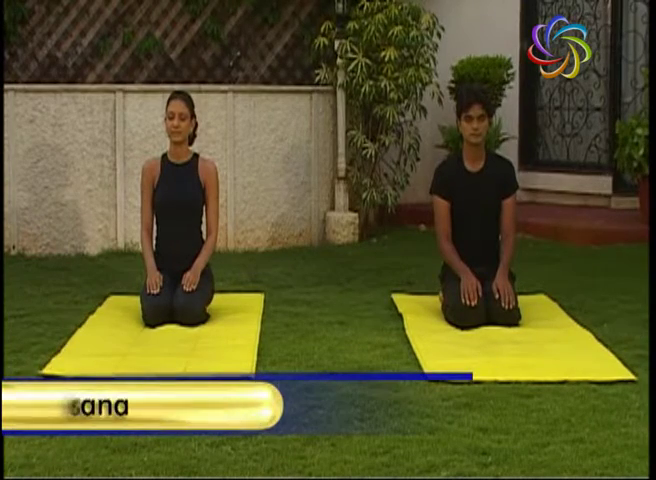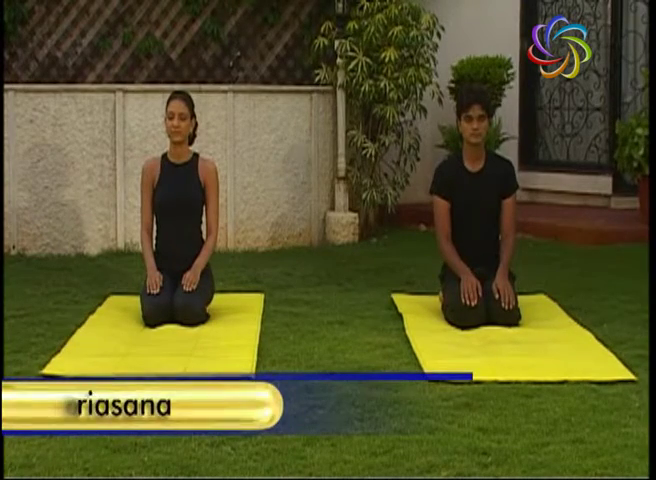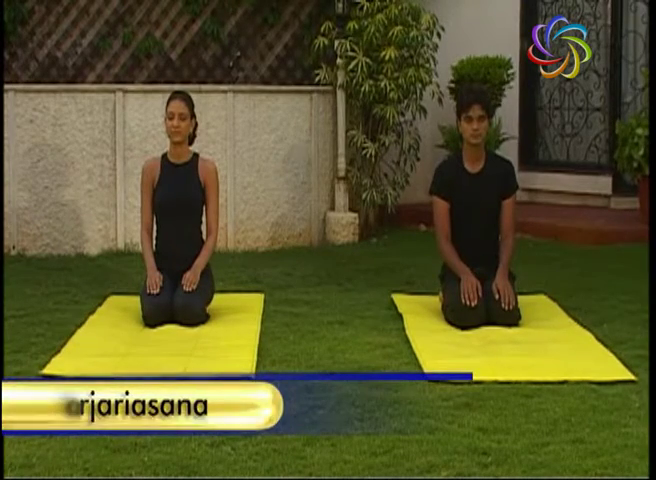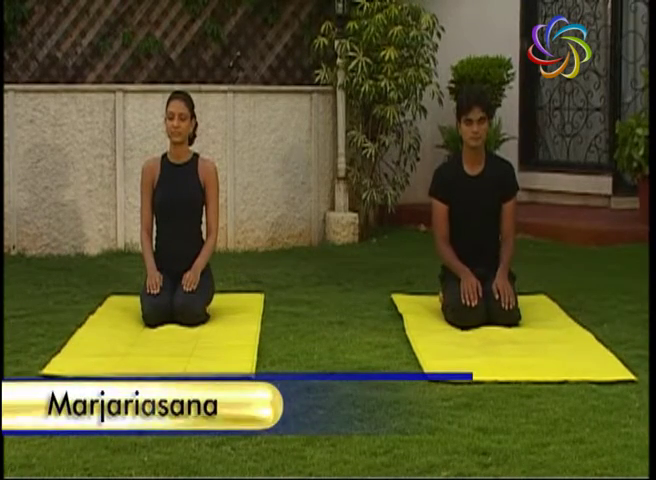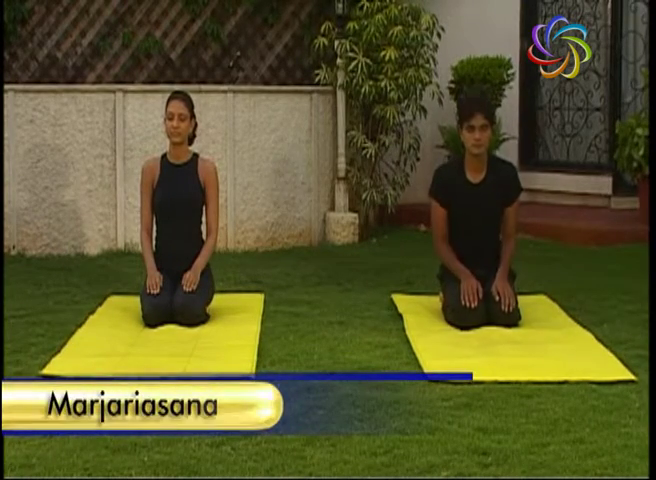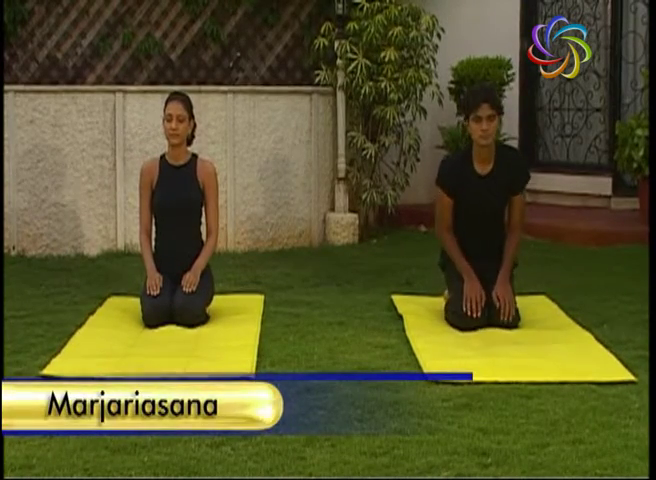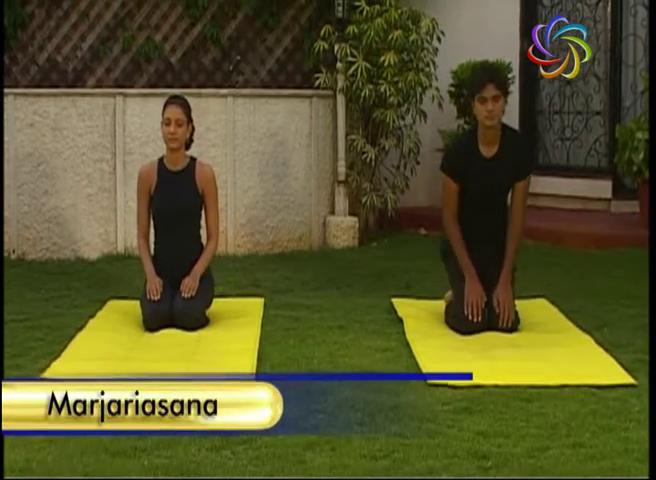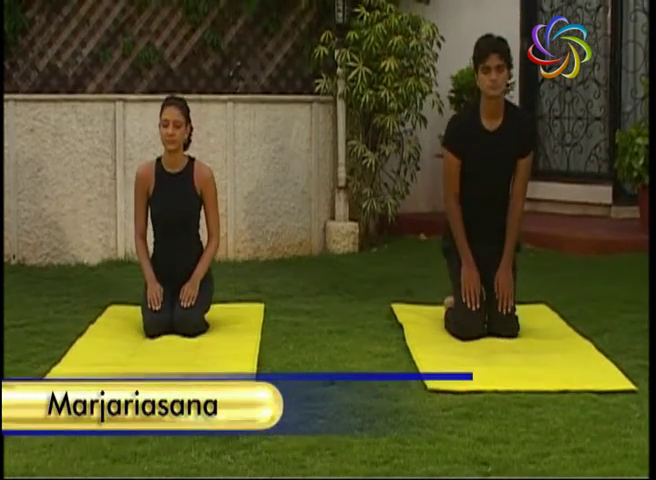
dt=0.3s
person 1, frame 1
left shoulder: (504, 170)
right shoulder: (445, 172)
left elbow: (508, 233)
right elbow: (444, 238)
left wrist: (502, 273)
right wrist: (465, 274)
left hip: (493, 266)
right hip: (458, 268)
left knee: (507, 314)
right knee: (467, 315)
left ankle: (489, 292)
right ankle: (449, 295)
person 1, frame 2
left shoulder: (503, 170)
right shoulder: (445, 172)
left elbow: (508, 233)
right elbow: (444, 238)
left wrist: (502, 273)
right wrist: (465, 274)
left hip: (493, 266)
right hip: (458, 268)
left knee: (507, 314)
right knee: (467, 315)
left ankle: (490, 292)
right ankle: (449, 296)
person 1, frame 3
left shoulder: (503, 170)
right shoulder: (445, 172)
left elbow: (507, 233)
right elbow: (443, 238)
left wrist: (502, 273)
right wrist: (464, 274)
left hip: (493, 266)
right hip: (458, 268)
left knee: (507, 314)
right knee: (467, 315)
left ankle: (489, 291)
right ankle: (449, 295)
person 1, frame 4
left shoulder: (503, 171)
right shoulder: (445, 175)
left elbow: (508, 235)
right elbow: (442, 240)
left wrist: (503, 274)
right wrist: (464, 275)
left hip: (493, 267)
right hip: (458, 269)
left knee: (507, 314)
right knee: (467, 315)
left ankle: (490, 293)
right ankle: (449, 297)
person 1, frame 5
left shoulder: (506, 174)
right shoulder: (445, 177)
left elbow: (509, 235)
right elbow: (440, 241)
left wrist: (502, 275)
right wrist: (465, 276)
left hip: (493, 267)
right hip: (457, 268)
left knee: (507, 315)
right knee: (468, 316)
left ankle: (487, 295)
right ankle: (451, 298)
person 1, frame 6
left shoulder: (514, 164)
right shoulder: (452, 167)
left elbow: (514, 228)
right elbow: (444, 229)
left wrist: (504, 278)
right wrist: (468, 277)
left hip: (497, 257)
right hip: (460, 258)
left knee: (507, 318)
right knee: (468, 319)
left ankle: (490, 295)
right ankle: (455, 298)
person 1, frame 7
left shoulder: (519, 149)
right shoulder: (458, 151)
left elbow: (517, 218)
right elbow: (450, 218)
left wrist: (506, 280)
right wrist: (470, 278)
left hip: (497, 244)
right hip: (461, 244)
left knee: (505, 320)
right knee: (469, 321)
right ankle: (453, 302)
person 1, frame 8
left shoulder: (521, 126)
right shoulder: (460, 126)
left elbow: (517, 199)
right elbow: (451, 198)
left wrist: (506, 263)
right wrist: (467, 263)
left hip: (500, 235)
right hip: (462, 235)
left knee: (504, 326)
right knee: (469, 327)
left ankle: (490, 305)
right ankle: (454, 307)
person 2, frame 1
left shoulder: (206, 169)
right shoulder: (151, 168)
left elbow: (212, 232)
right elbow: (146, 229)
left wrist: (196, 269)
right wrist: (151, 269)
left hip: (195, 264)
right hip: (162, 265)
left knee: (187, 311)
right knee: (154, 312)
left ankle: (191, 300)
right ankle: (167, 295)
person 2, frame 2
left shoulder: (206, 168)
right shoulder: (151, 168)
left elbow: (212, 231)
right elbow: (146, 229)
left wrist: (197, 269)
right wrist: (151, 269)
left hip: (195, 264)
right hip: (162, 265)
left knee: (187, 310)
right knee: (154, 312)
left ankle: (194, 298)
right ankle: (164, 294)
person 2, frame 3
left shoulder: (206, 168)
right shoulder: (151, 168)
left elbow: (212, 232)
right elbow: (146, 229)
left wrist: (196, 269)
right wrist: (151, 269)
left hip: (195, 265)
right hip: (162, 265)
left knee: (187, 310)
right knee: (154, 312)
left ankle: (190, 300)
right ankle: (166, 295)
person 2, frame 4
left shoulder: (206, 168)
right shoulder: (151, 168)
left elbow: (212, 231)
right elbow: (146, 229)
left wrist: (196, 269)
right wrist: (151, 269)
left hip: (195, 265)
right hip: (162, 265)
left knee: (187, 310)
right knee: (154, 312)
left ankle: (195, 299)
right ankle: (165, 296)
person 2, frame 5
left shoulder: (206, 169)
right shoulder: (151, 168)
left elbow: (212, 232)
right elbow: (145, 230)
left wrist: (196, 269)
right wrist: (151, 269)
left hip: (195, 265)
right hip: (162, 266)
left knee: (187, 310)
right knee: (154, 312)
left ankle: (191, 300)
right ankle: (167, 296)
person 2, frame 6
left shoulder: (205, 169)
right shoulder: (150, 169)
left elbow: (212, 233)
right elbow: (144, 231)
left wrist: (196, 270)
right wrist: (151, 270)
left hip: (194, 266)
right hip: (161, 266)
left knee: (187, 311)
right knee: (154, 313)
left ankle: (196, 298)
right ankle: (164, 297)
person 2, frame 7
left shoulder: (204, 174)
right shoulder: (148, 173)
left elbow: (213, 237)
right elbow: (142, 235)
left wrist: (195, 275)
right wrist: (151, 274)
left hip: (194, 269)
right hip: (161, 270)
left knee: (186, 315)
right knee: (153, 317)
left ankle: (194, 305)
right ankle: (166, 301)
person 2, frame 8
left shoulder: (202, 174)
right shoulder: (145, 174)
left elbow: (214, 238)
right elbow: (139, 236)
left wrist: (195, 280)
right wrist: (151, 280)
left hip: (194, 270)
right hip: (160, 272)
left knee: (187, 324)
right knee: (155, 325)
left ankle: (191, 311)
right ankle: (164, 308)
